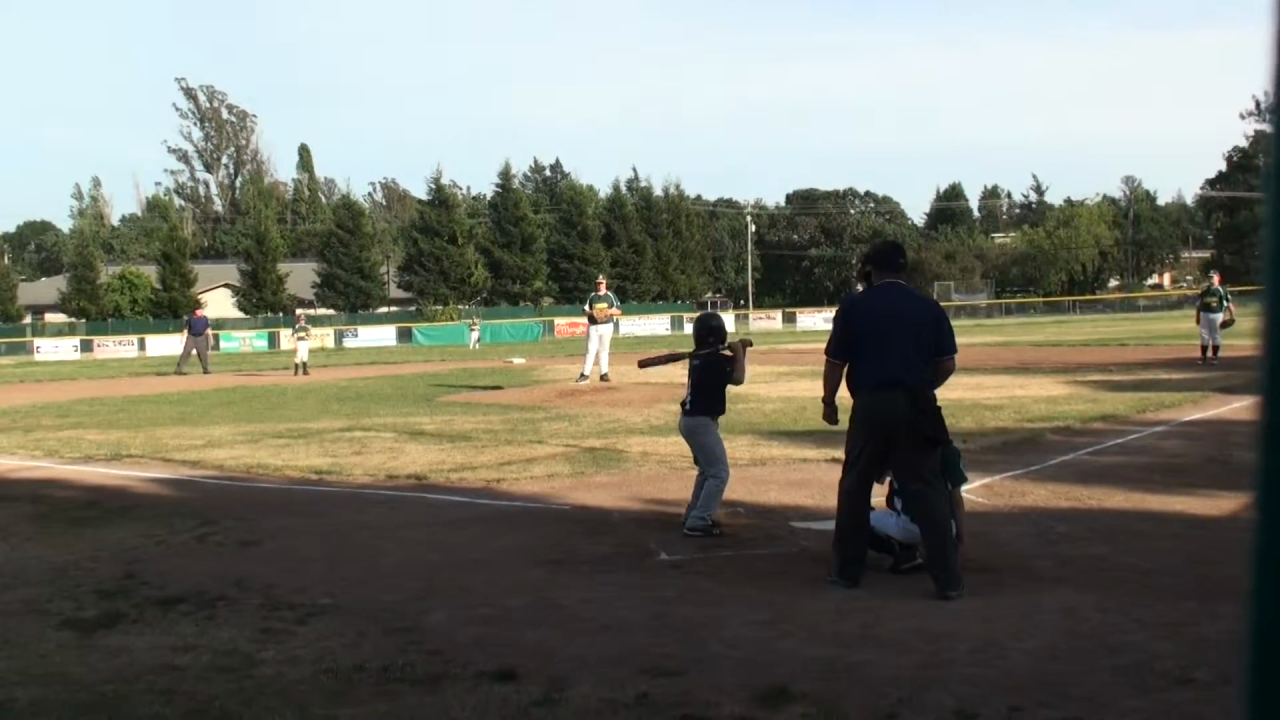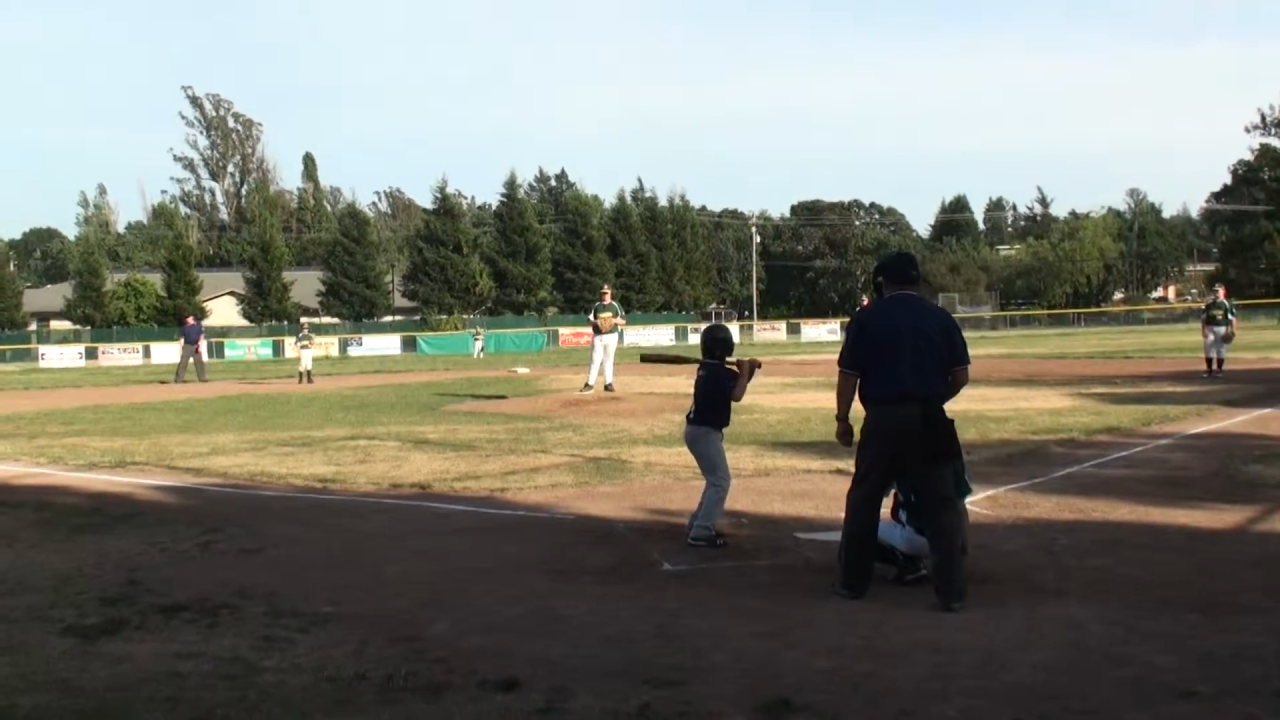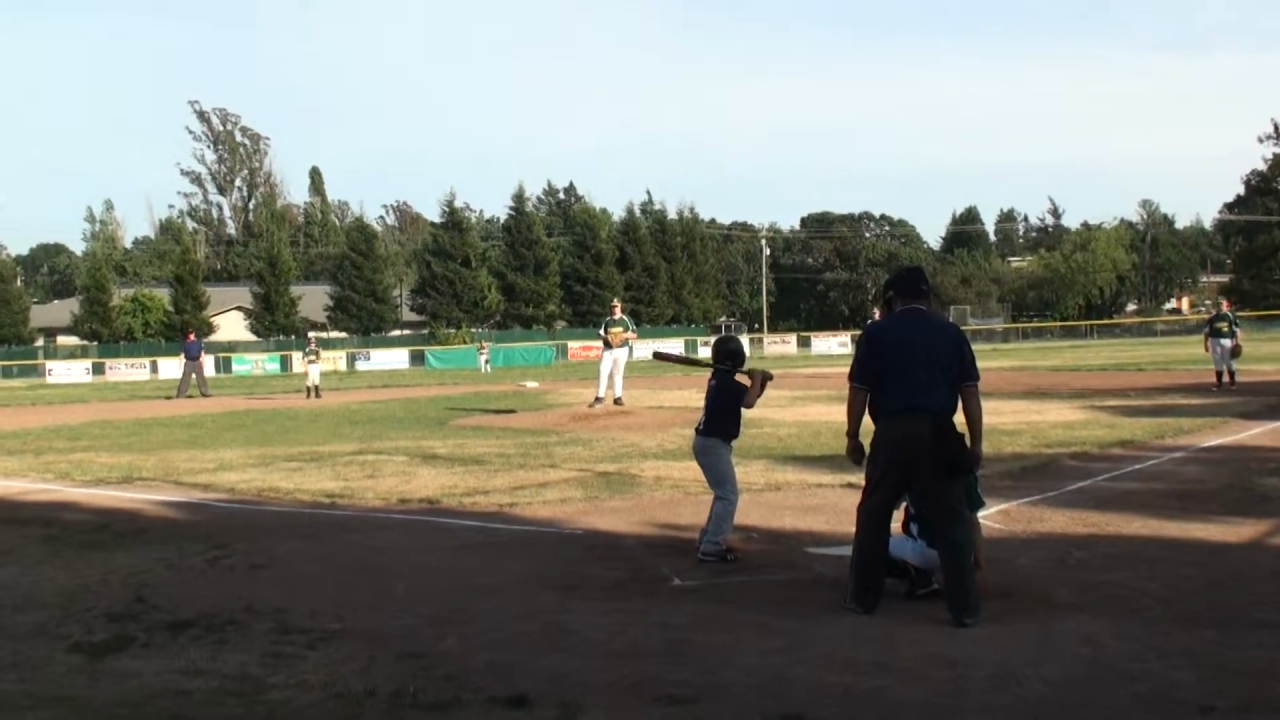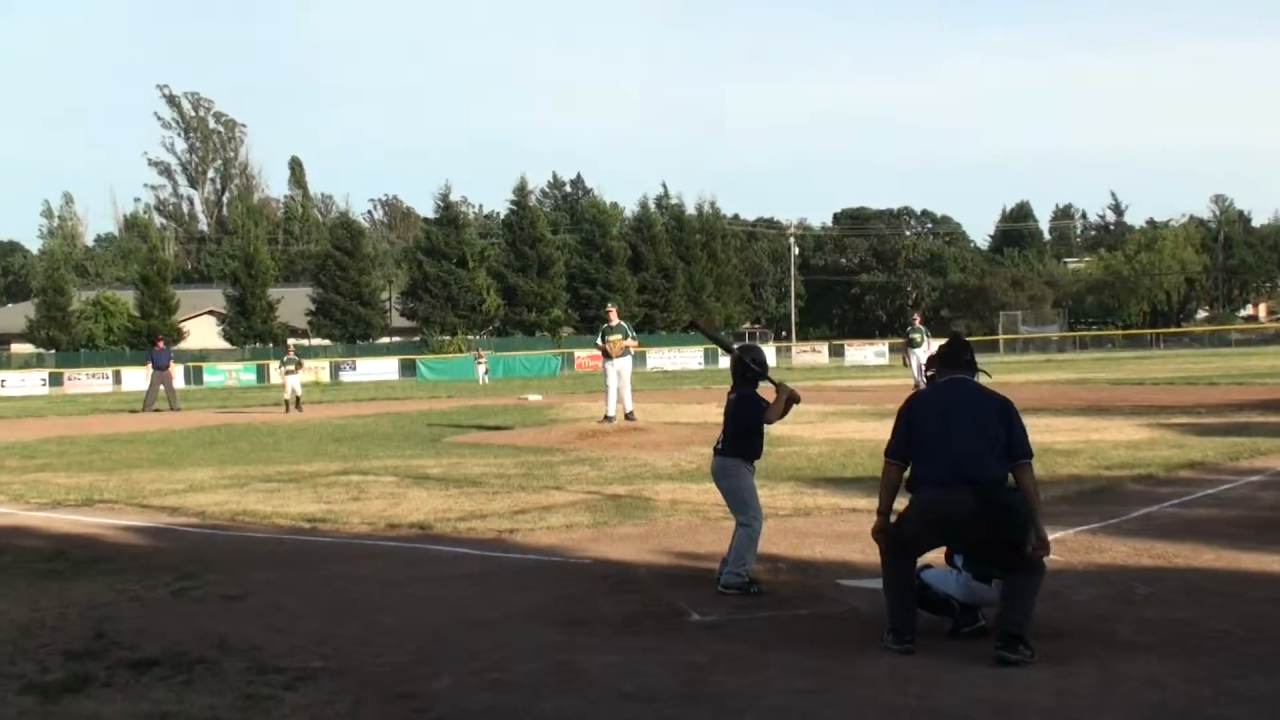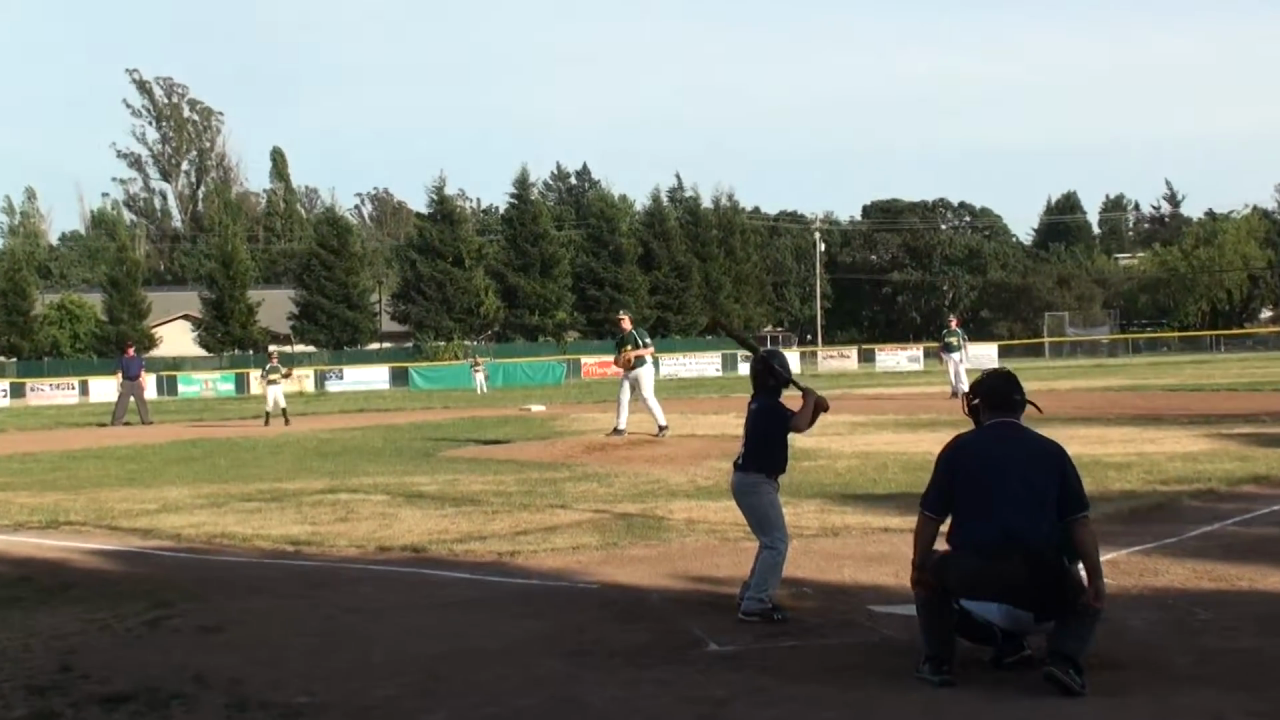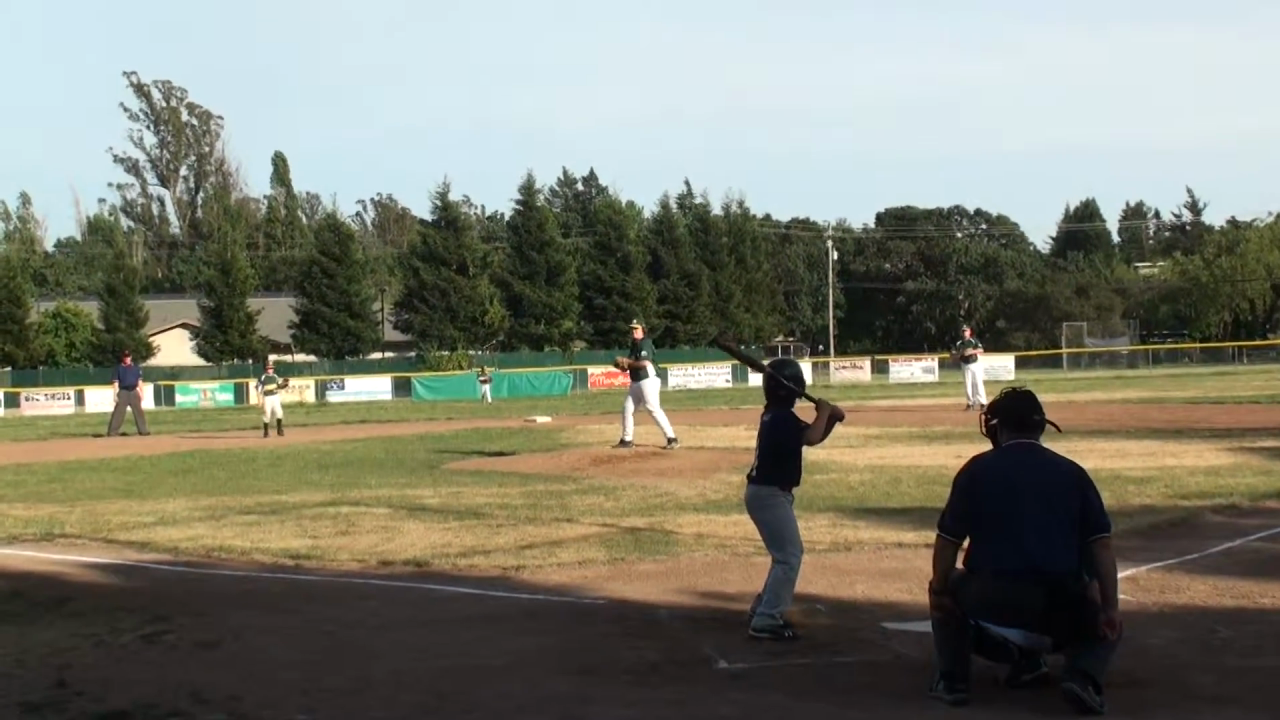
dt=0.7s
person 1, frame 1
left shoulder: (854, 306)
right shoulder: (928, 307)
left elbow: (835, 362)
right elbow: (947, 364)
left wrist: (828, 402)
left hip: (870, 407)
right hip: (915, 408)
left knee: (855, 489)
right knee: (929, 492)
left ankle: (847, 571)
right ankle: (947, 579)
person 1, frame 2
left shoulder: (867, 318)
right shoulder: (940, 318)
left elbow: (848, 375)
right elbow: (960, 376)
left wrist: (843, 419)
left hip: (882, 420)
right hip: (928, 420)
left knee: (864, 500)
right knee: (940, 505)
left ankle: (851, 582)
right ankle: (951, 592)
person 1, frame 3
left shoulder: (876, 333)
right shoulder: (951, 333)
left elbow: (859, 391)
right elbow: (970, 391)
left wrist: (853, 437)
right wrist: (976, 443)
left hip: (891, 434)
right hip: (938, 434)
left knee: (874, 516)
right knee: (950, 520)
left ankle: (863, 597)
right ankle: (965, 608)
person 1, frame 4
left shoulder: (918, 402)
right shoulder: (999, 404)
left elbow: (894, 465)
right elbow: (1023, 469)
left wrist: (883, 516)
right wrist: (1036, 525)
left hip: (931, 504)
right hip: (985, 506)
left knee: (896, 548)
right knee: (1027, 564)
left ankle: (901, 634)
right ankle: (1012, 639)
person 1, frame 5
left shoulder: (959, 448)
right shoulder: (1050, 450)
left elbow: (930, 517)
right elbow: (1079, 522)
left wrist: (919, 568)
right wrist: (1095, 581)
left hip: (972, 572)
right hip: (1037, 574)
left knee: (930, 573)
right knee: (1084, 603)
left ankle: (938, 661)
right ankle: (1064, 659)
person 1, frame 6
left shoulder: (977, 469)
right shoulder: (1072, 472)
left elbow: (948, 540)
right elbow: (1101, 544)
left wrist: (939, 592)
right wrist: (1109, 607)
left hip: (991, 596)
right hip: (1058, 602)
left knee: (947, 588)
right knee: (1104, 627)
left ankle: (953, 679)
right ankle: (1083, 676)
person 2, frame 1
left shoulder: (701, 356)
right shoulder: (712, 360)
left elbow: (731, 367)
right elbow: (738, 378)
left wrist: (738, 351)
right wrist: (738, 352)
left hip: (691, 420)
right hip: (701, 422)
left knee: (707, 470)
right knee: (719, 472)
left ankle: (694, 515)
right ankle: (697, 522)
person 2, frame 2
left shoulder: (712, 369)
right shoulder: (715, 372)
left elbow: (739, 382)
right elbow: (737, 395)
left wrist: (749, 368)
right wrist: (745, 370)
left hip: (701, 429)
right hip: (704, 432)
left knee: (715, 479)
right knee: (720, 481)
left ankle: (698, 525)
right ankle: (701, 532)
person 2, frame 3
left shoulder: (720, 380)
right shoulder: (726, 383)
left elbow: (750, 395)
right elbow: (749, 402)
left wrist: (762, 380)
right wrist: (756, 379)
left hip: (710, 442)
right hip: (713, 444)
left knee: (723, 493)
right knee: (729, 495)
left ankle: (708, 540)
right ankle: (711, 548)
person 2, frame 4
left shoulder: (741, 394)
right shoulder: (746, 396)
left elbow: (775, 414)
right elbow: (770, 417)
left wrist: (788, 400)
right wrist: (782, 394)
left hip: (731, 463)
right hip: (732, 465)
left knee: (747, 519)
right knee: (751, 521)
left ankle: (729, 571)
right ankle: (733, 579)
person 2, frame 5
left shoulder: (763, 404)
right shoulder: (768, 406)
left elbow: (802, 424)
right elbow: (798, 424)
left wrist: (816, 407)
right wrist: (809, 399)
left hip: (753, 479)
right hip: (755, 481)
left knee: (771, 540)
right knee: (776, 542)
left ankle: (751, 595)
right ankle: (755, 605)
person 2, frame 6
left shoulder: (776, 415)
right shoulder: (781, 417)
left elbow: (814, 436)
right elbow: (811, 438)
left wrist: (831, 418)
right wrist: (823, 412)
left hip: (767, 492)
right hip: (769, 494)
left knee: (787, 554)
right knee: (788, 556)
left ankle: (762, 611)
right ankle: (765, 621)
